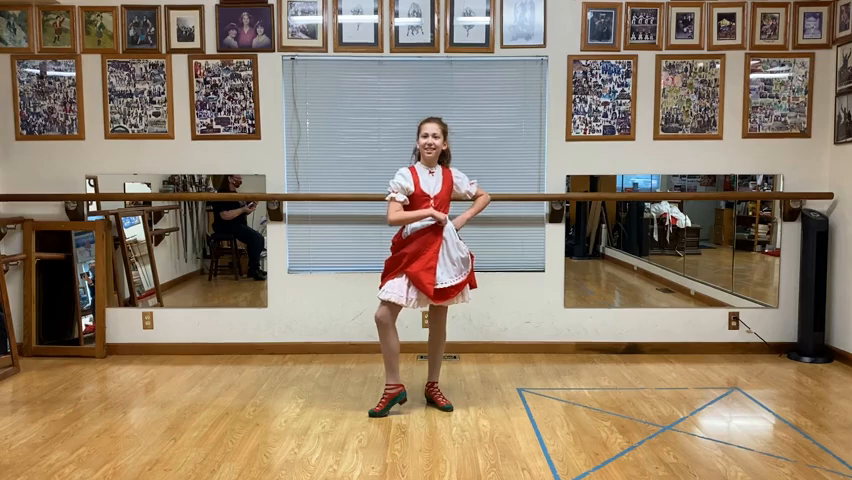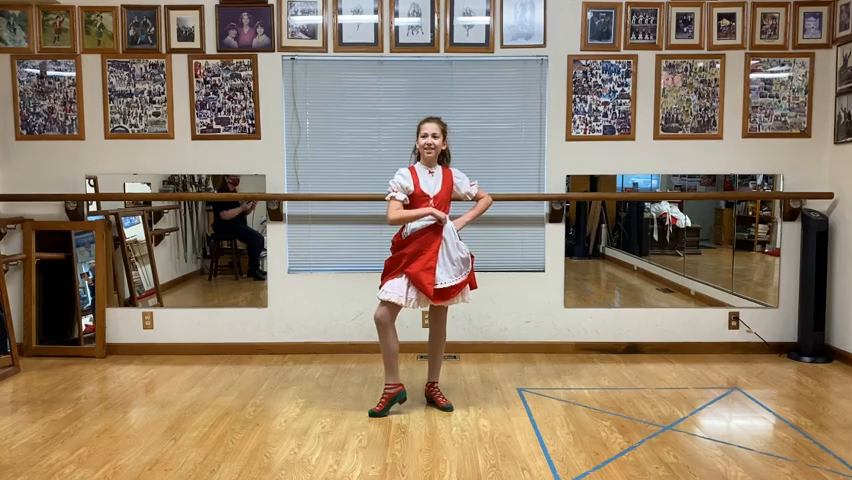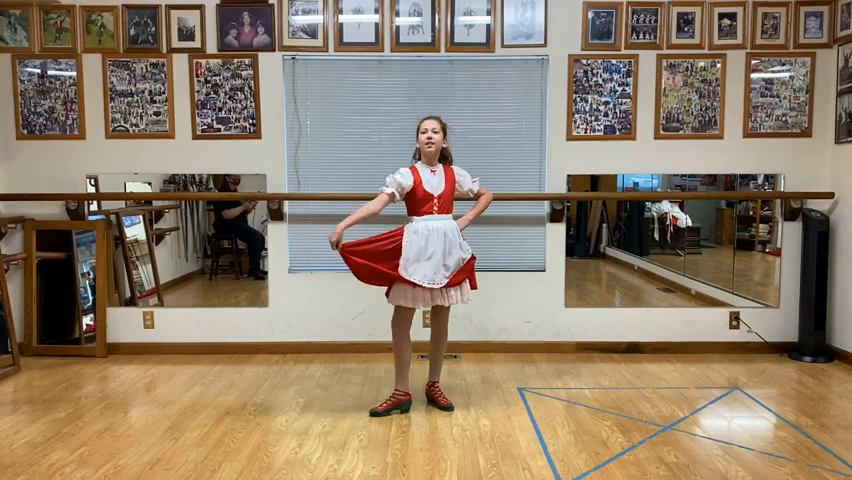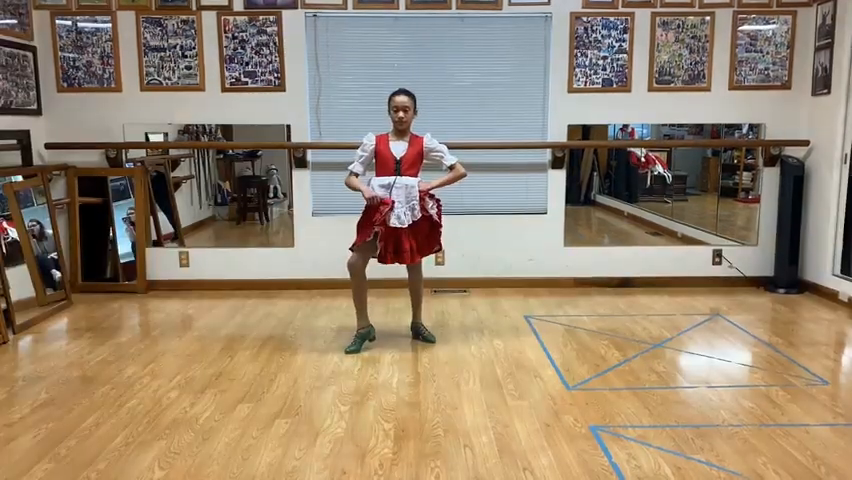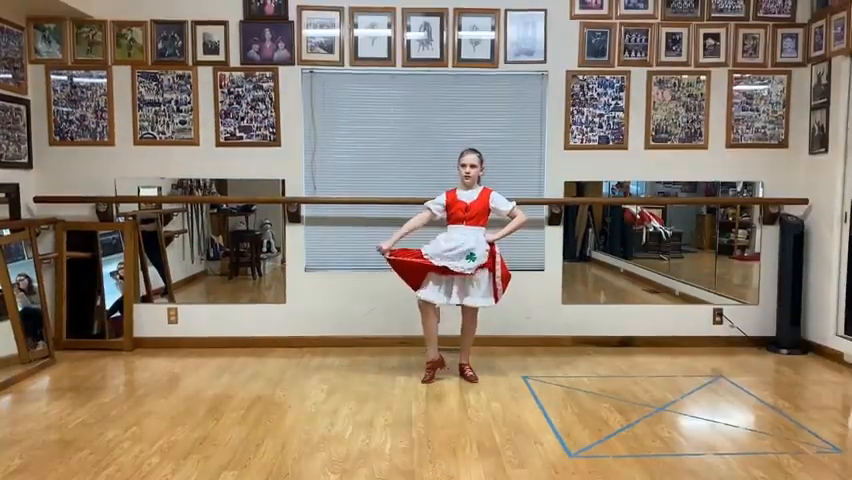
dt=1s
person 1, frame 1
left shoulder: (452, 176)
right shoulder: (405, 176)
left elbow: (484, 196)
right elbow: (392, 217)
left wrist: (460, 220)
right wrist: (431, 213)
left hip: (443, 251)
right hip: (411, 251)
left knee: (438, 320)
right knee: (384, 315)
left ankle: (432, 386)
right ankle: (394, 387)
person 1, frame 2
left shoulder: (452, 176)
right shoulder: (405, 176)
left elbow: (485, 199)
right elbow: (393, 216)
left wrist: (462, 221)
right wrist: (431, 211)
left hip: (443, 250)
right hip: (412, 250)
left knee: (438, 320)
right knee: (383, 315)
left ankle: (432, 386)
right ankle: (393, 386)
person 1, frame 3
left shoulder: (455, 174)
right shoulder: (406, 175)
left elbow: (486, 195)
right elbow: (377, 204)
left wrist: (465, 221)
right wrist: (342, 226)
left hip: (447, 248)
right hip: (416, 249)
left knee: (440, 320)
right knee: (400, 322)
left ankle: (433, 386)
right ankle: (401, 393)
person 1, frame 4
left shoulder: (424, 143)
right shoulder: (374, 142)
left elbow: (460, 171)
right elbow: (350, 177)
left wrist: (430, 186)
right wrist: (364, 189)
left hip: (412, 209)
right hip: (380, 209)
left knee: (414, 266)
right knee: (355, 263)
left ankle: (417, 323)
right ankle: (364, 327)
person 1, frame 5
left shoulder: (489, 196)
right shoulder: (447, 197)
left elbow: (520, 217)
right elbow: (421, 219)
left wrist: (496, 236)
right wrist: (390, 242)
left hip: (475, 254)
right hip: (445, 252)
left knee: (470, 309)
right knee: (426, 301)
